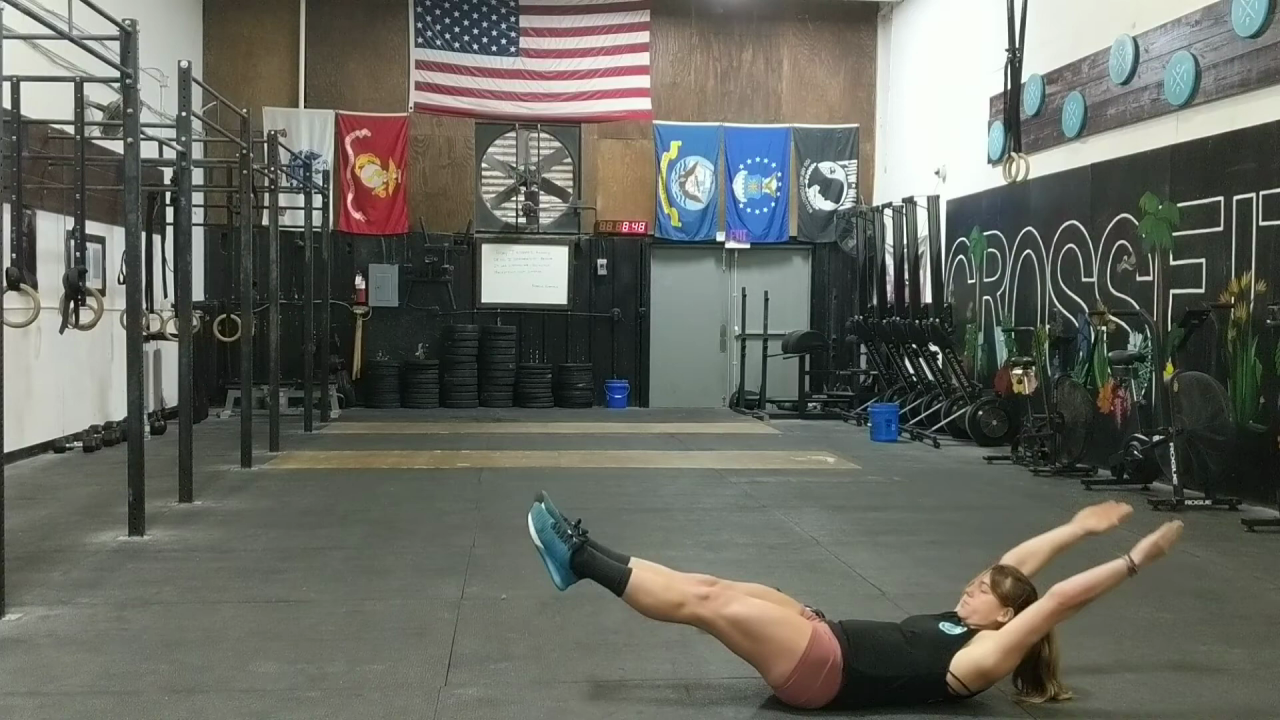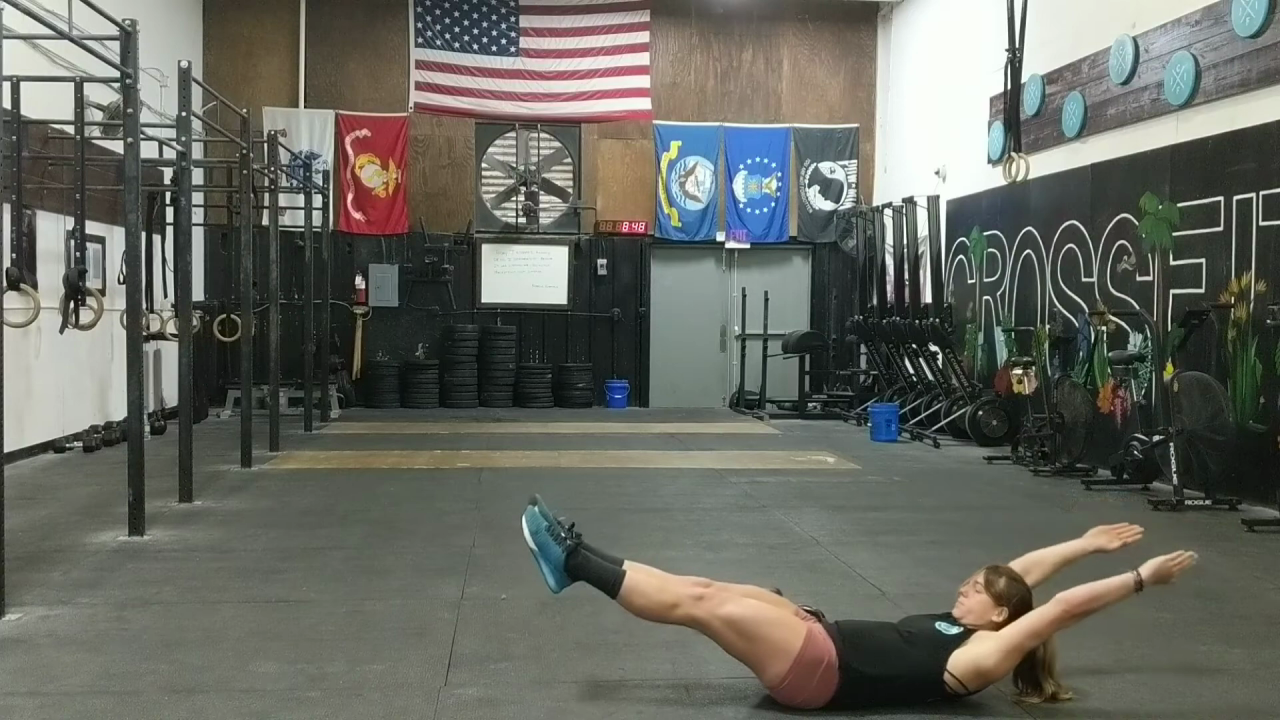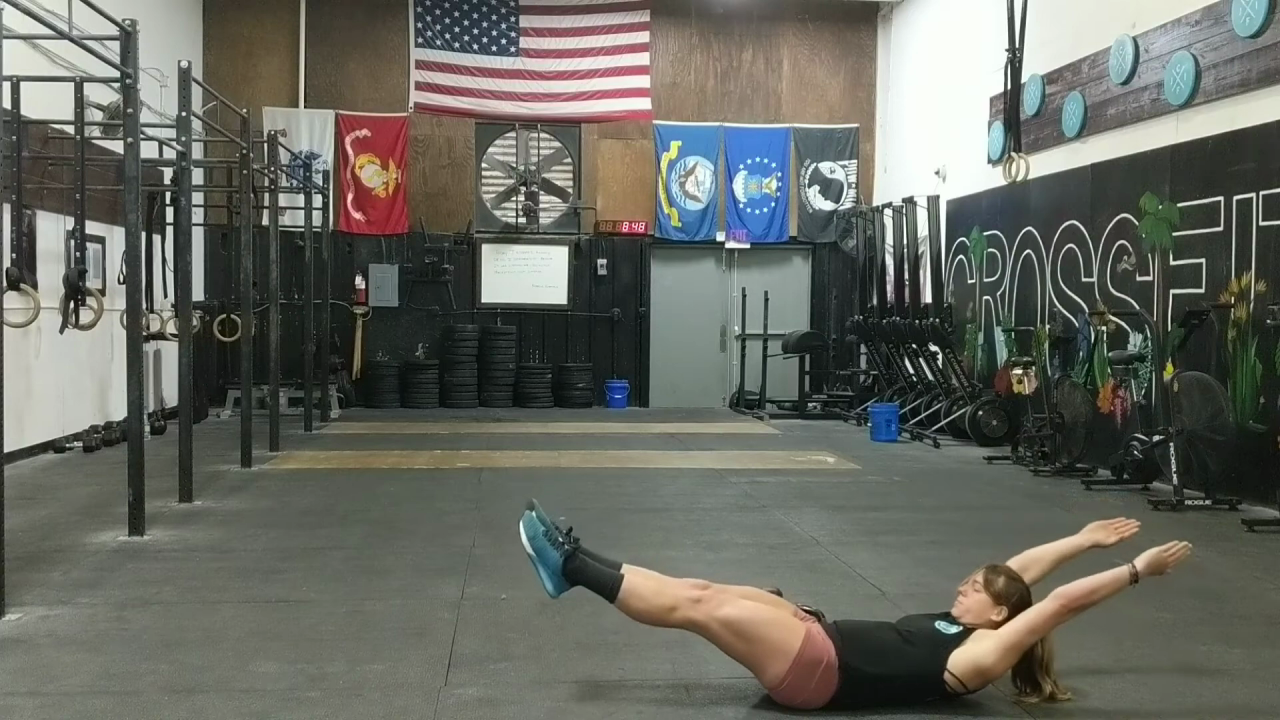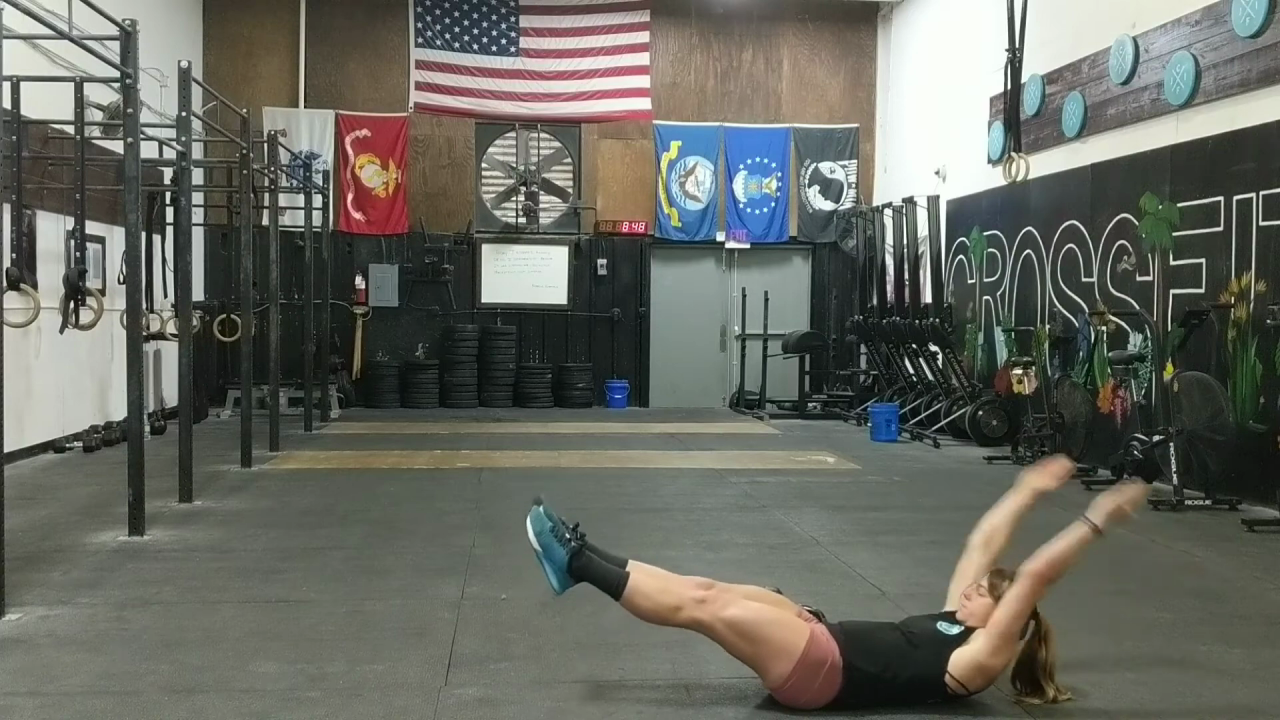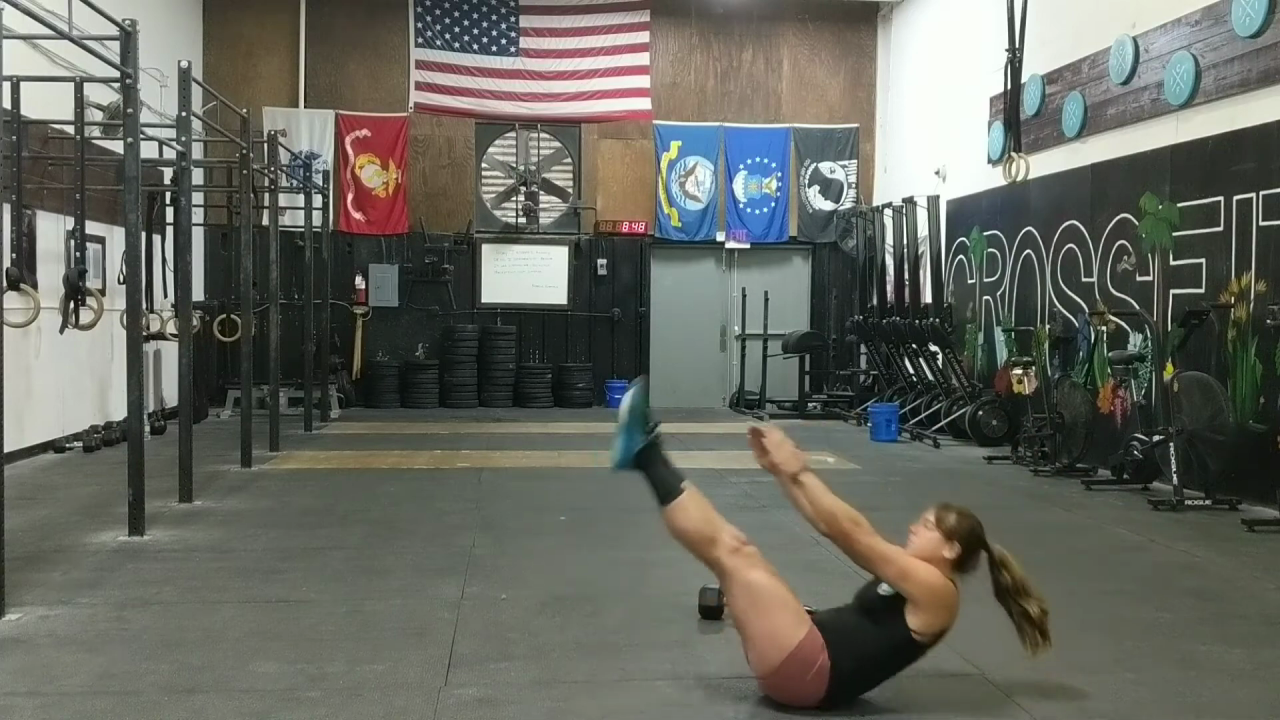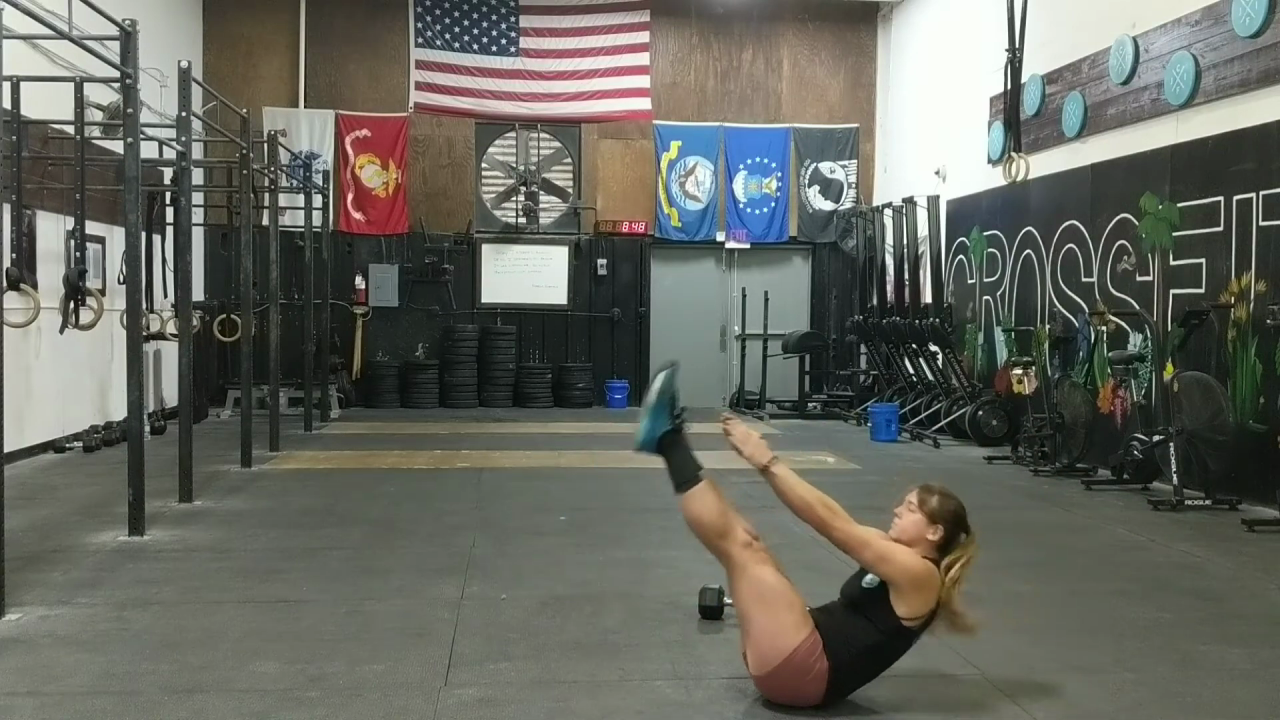
dt=0.3s
person 1, frame 1
left shoulder: (989, 656)
right shoulder: (966, 628)
left elbow: (1057, 600)
right elbow: (1011, 569)
left wrist: (1134, 560)
right wrist: (1077, 528)
left hip: (824, 669)
right hip: (824, 642)
left knee: (702, 599)
right knee: (709, 587)
left ankle: (580, 560)
right ankle: (584, 555)
person 1, frame 2
left shoulder: (985, 655)
right shoulder: (961, 628)
left elbow: (1062, 607)
right elbow: (1018, 571)
left wrist: (1143, 577)
right wrist: (1084, 544)
left hip: (820, 669)
right hip: (820, 638)
left knee: (697, 600)
right knee: (701, 588)
left ankle: (575, 562)
right ankle: (578, 556)
person 1, frame 3
left shoulder: (986, 655)
right shoulder: (962, 629)
left elbow: (1061, 602)
right elbow: (1016, 568)
left wrist: (1138, 569)
right wrist: (1083, 540)
left hip: (820, 669)
right hip: (820, 639)
left knee: (697, 603)
right knee: (699, 590)
left ankle: (572, 569)
right ankle: (575, 561)
person 1, frame 4
left shoulder: (984, 660)
right shoulder: (956, 623)
left elbow: (1030, 580)
right elbow: (979, 548)
left wrist: (1092, 524)
right wrist: (1025, 491)
left hip: (823, 671)
right hip: (820, 639)
left knee: (700, 603)
right knee: (705, 589)
left ankle: (580, 562)
right ankle: (580, 556)
person 1, frame 5
left shoulder: (935, 590)
right shoulder: (902, 568)
left elbow: (855, 532)
right elbow: (838, 530)
left wrist: (798, 473)
right wrist: (781, 471)
left hip: (806, 676)
right hip: (796, 666)
left knee: (730, 552)
right knee: (734, 548)
left ankle: (647, 453)
right ankle: (647, 452)
person 1, frame 6
left shoulder: (918, 573)
right shoulder: (892, 560)
left elbow: (833, 520)
right elbow: (830, 520)
left wrist: (767, 463)
right wrist: (764, 461)
left hip: (802, 675)
right hip: (791, 662)
left knee: (741, 545)
right knee: (739, 540)
left ankle: (670, 439)
right ankle: (667, 439)
